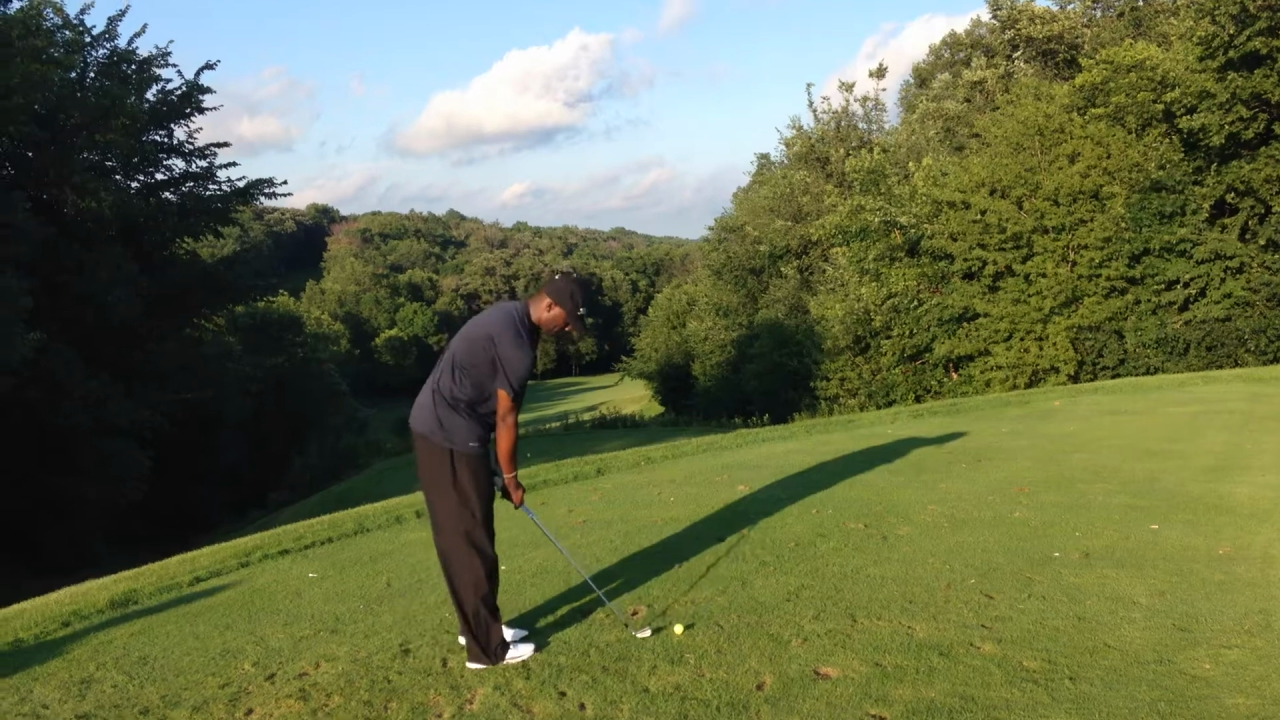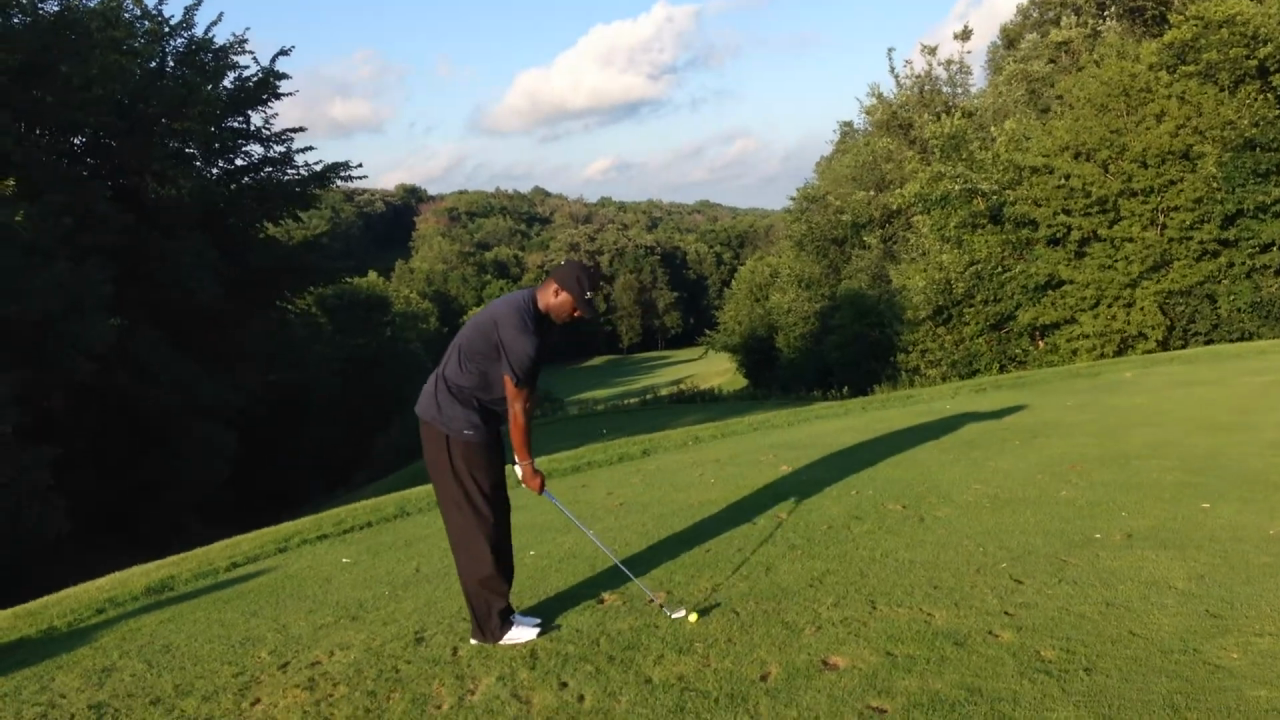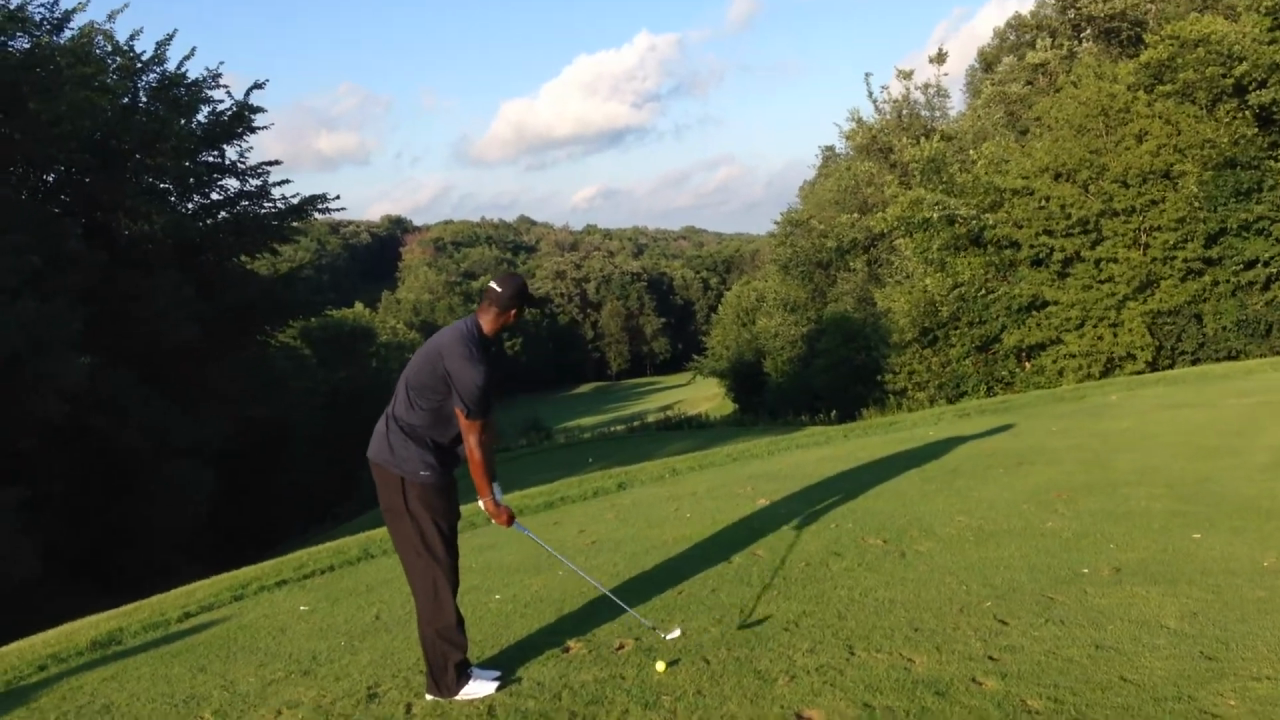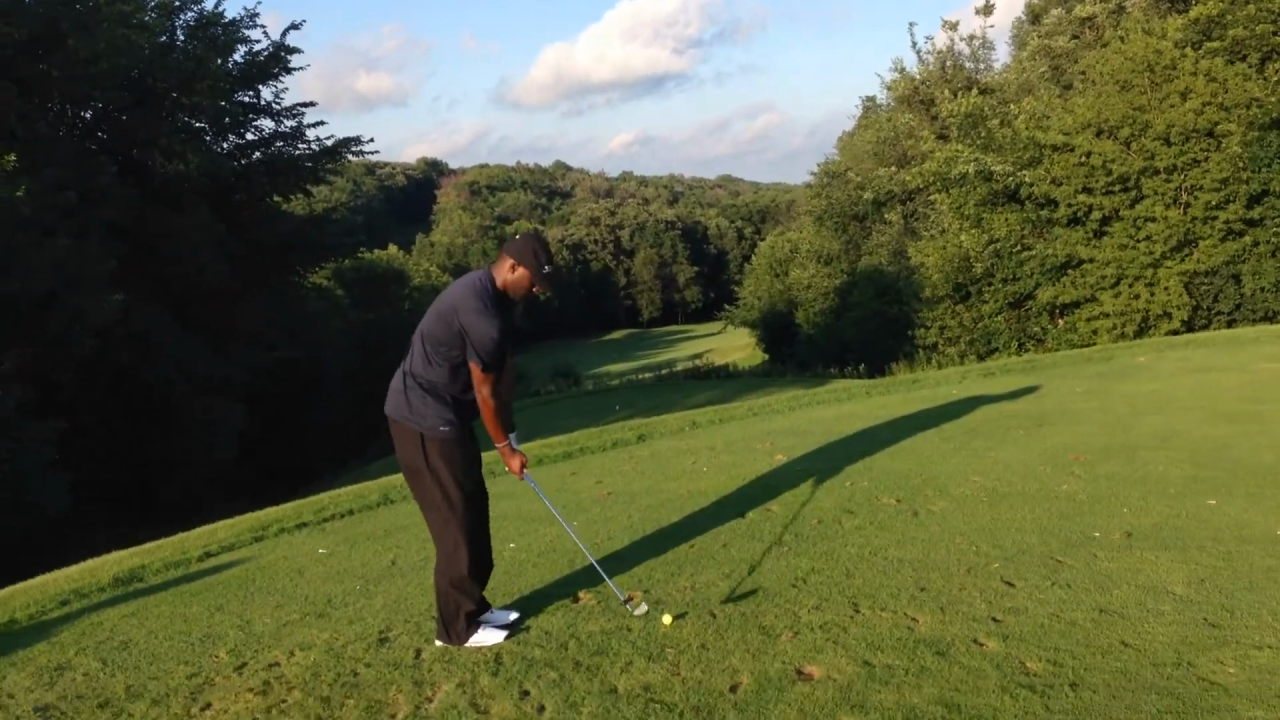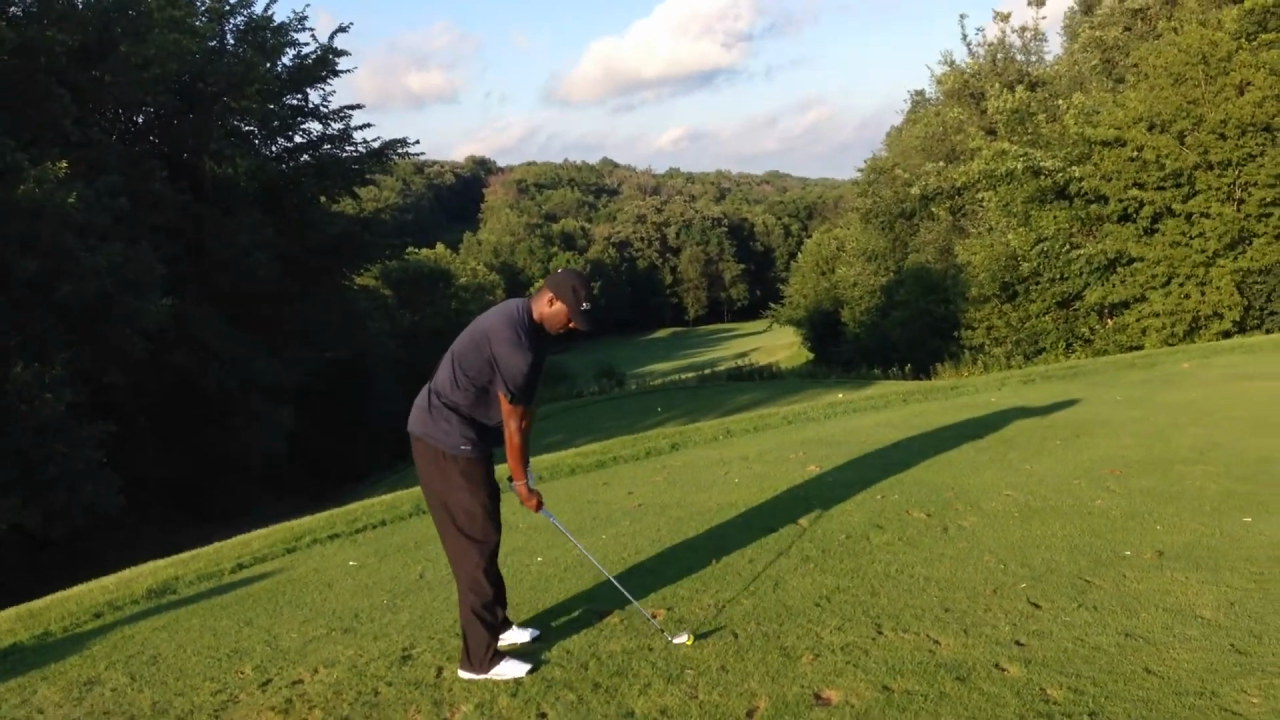
dt=1s
person 1, frame 1
left shoulder: (510, 315)
right shoulder: (516, 343)
right elbow: (505, 418)
left wrist: (500, 467)
right wrist: (510, 478)
left hip: (439, 428)
right hip: (450, 437)
left knee: (470, 535)
right knee: (471, 542)
left ankle: (477, 624)
right ankle: (487, 648)
person 1, frame 2
left shoulder: (524, 309)
right shoulder: (520, 329)
left elbow: (522, 398)
right elbow: (517, 407)
left wrist: (523, 456)
right wrist: (527, 465)
left hip: (469, 420)
right hip: (453, 423)
left knee: (494, 519)
right knee: (475, 526)
left ankle: (497, 611)
right ankle: (491, 625)
person 1, frame 3
left shoulder: (468, 338)
right shoulder: (467, 358)
left elbow: (483, 426)
right elbow: (472, 439)
left wrist: (492, 485)
right wrist: (489, 501)
left hip: (419, 460)
right hip: (407, 464)
left knee: (441, 569)
right knee: (434, 572)
left ankle: (454, 666)
right ankle: (448, 680)
person 1, frame 4
left shoulder: (488, 293)
right shoulder: (482, 311)
left elbow: (501, 374)
right elbow: (485, 392)
left wrist: (509, 433)
right wrist: (504, 448)
left hip: (440, 413)
right hip: (425, 418)
left knee: (472, 512)
right knee: (456, 522)
left ankle: (474, 609)
right ankle: (457, 627)
person 1, frame 5
left shoulder: (523, 320)
right shoulder: (515, 341)
left elbow: (523, 411)
right elbow: (512, 422)
left wrist: (524, 469)
right wrist: (521, 484)
left hip: (460, 433)
right hip: (446, 436)
left knee: (483, 535)
right knee: (475, 542)
left ankle: (496, 624)
right ankle: (480, 657)
